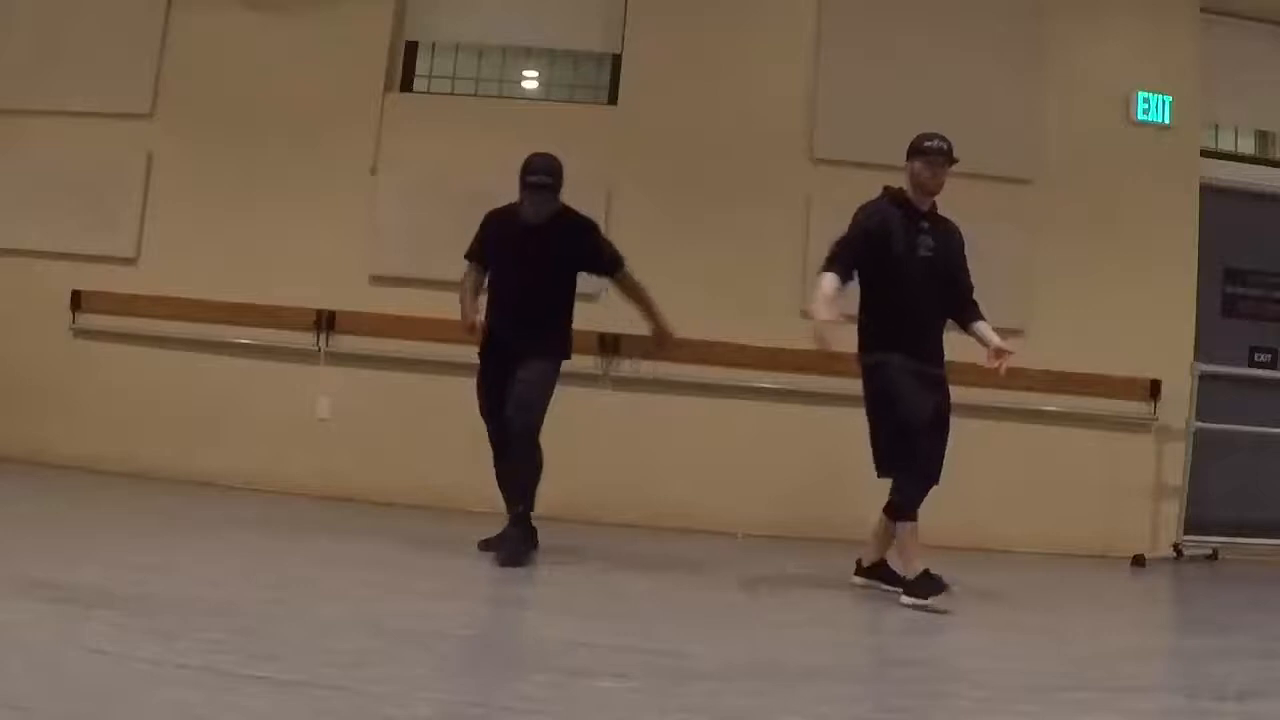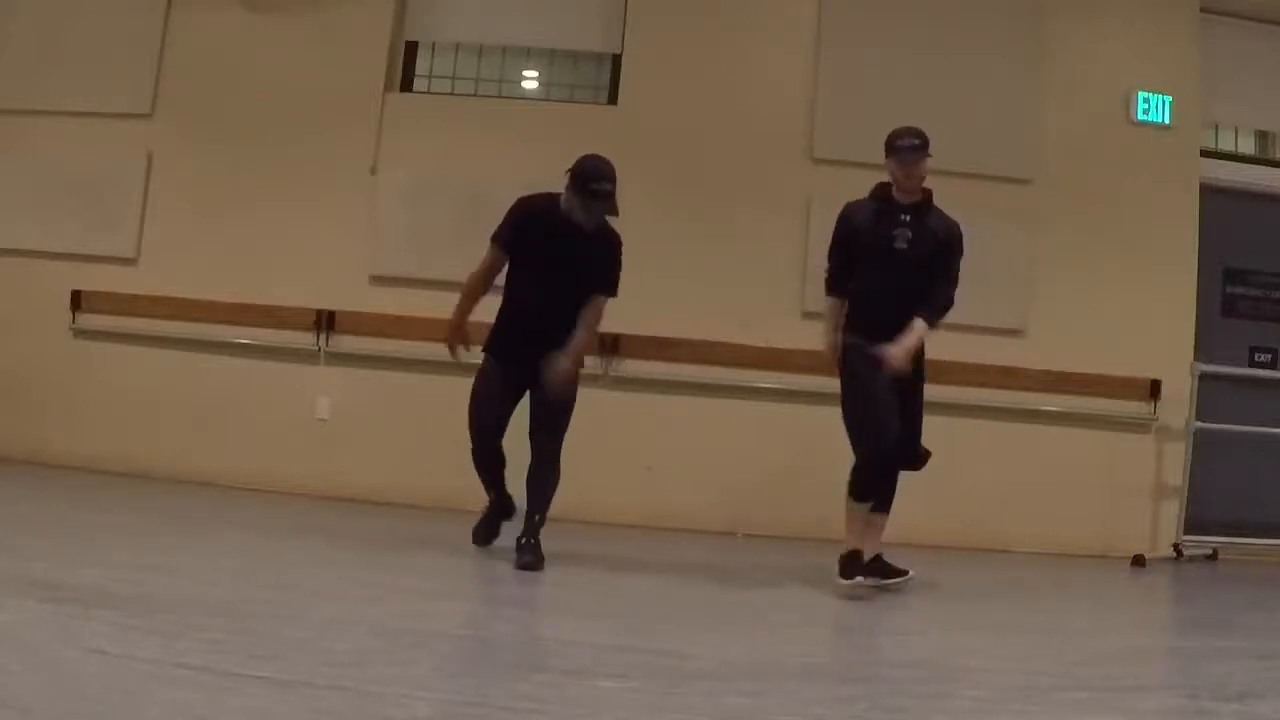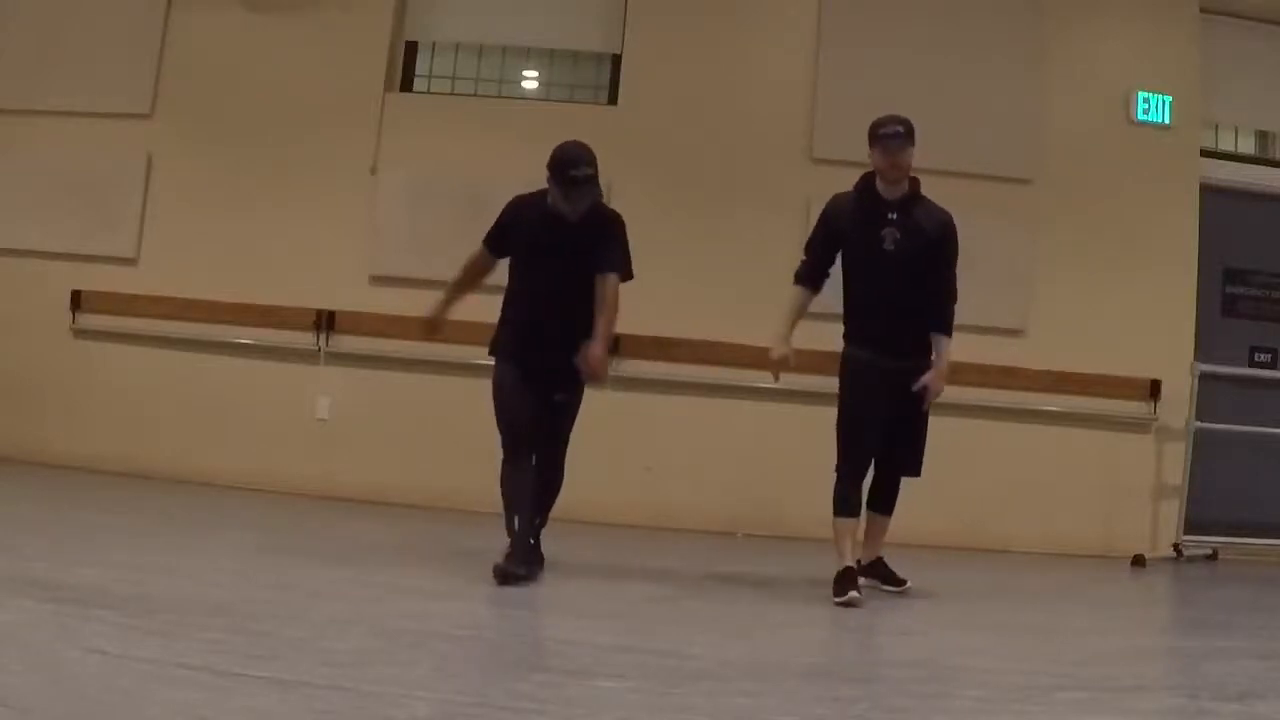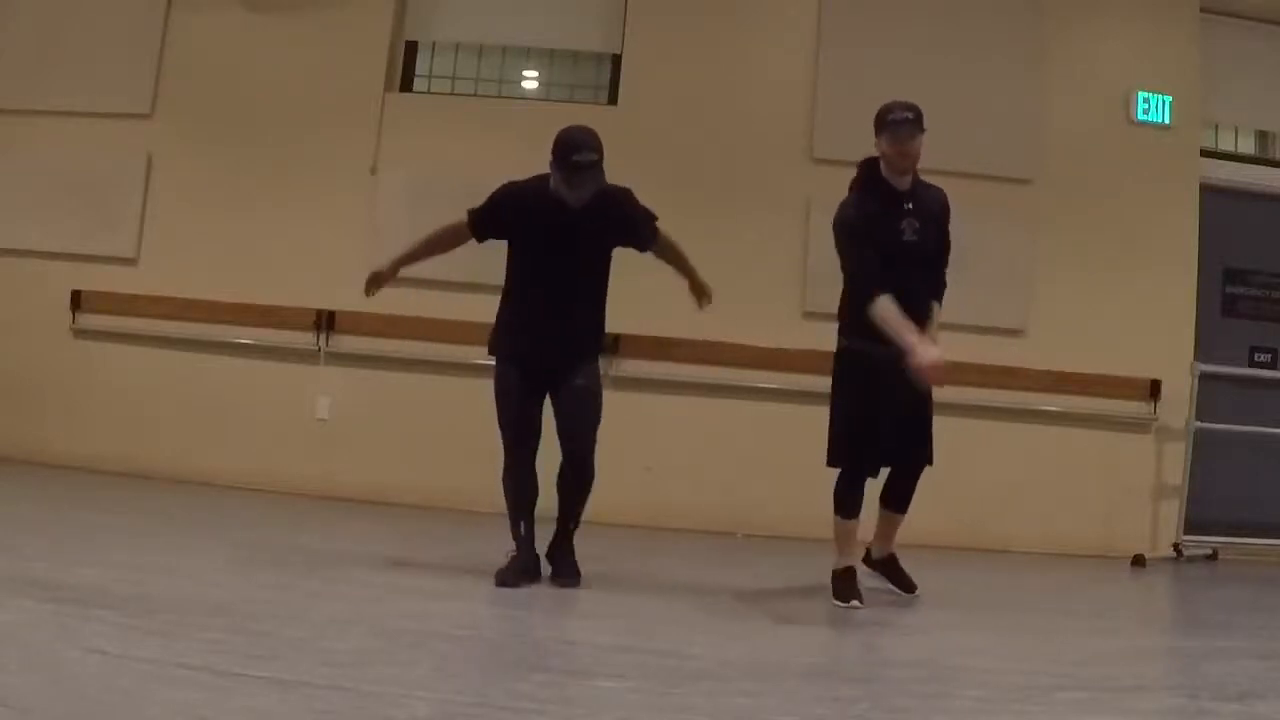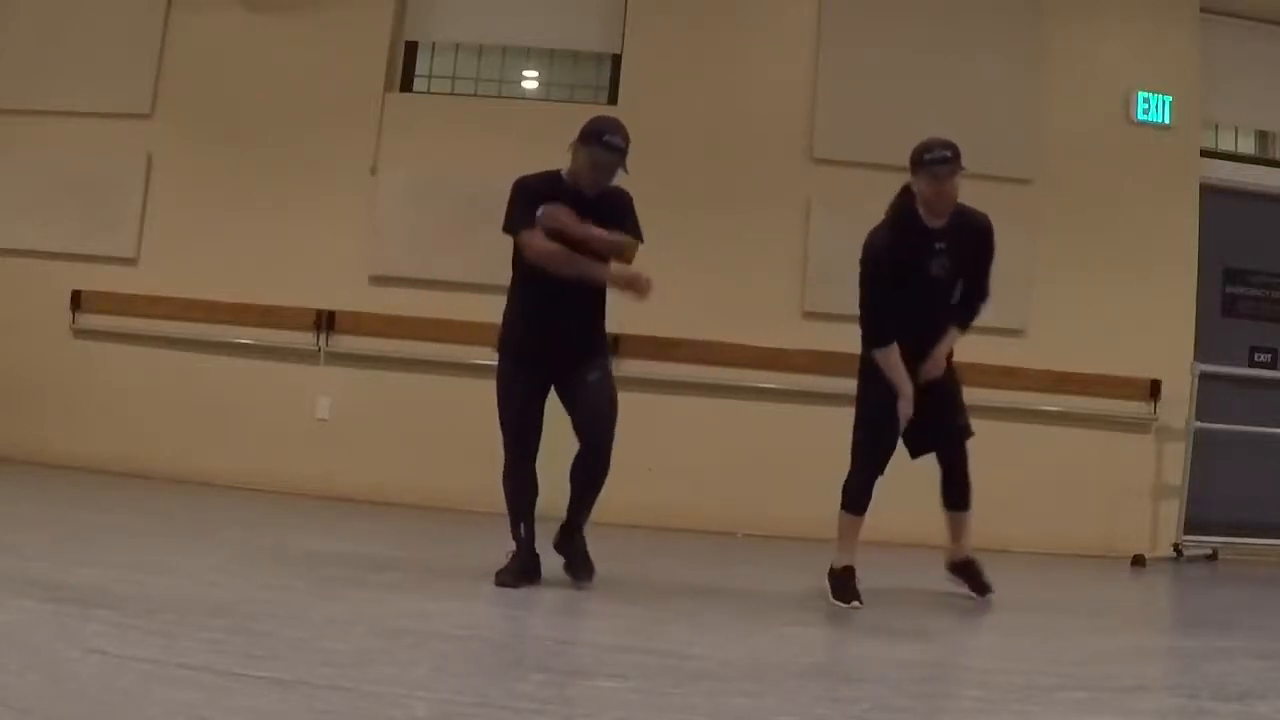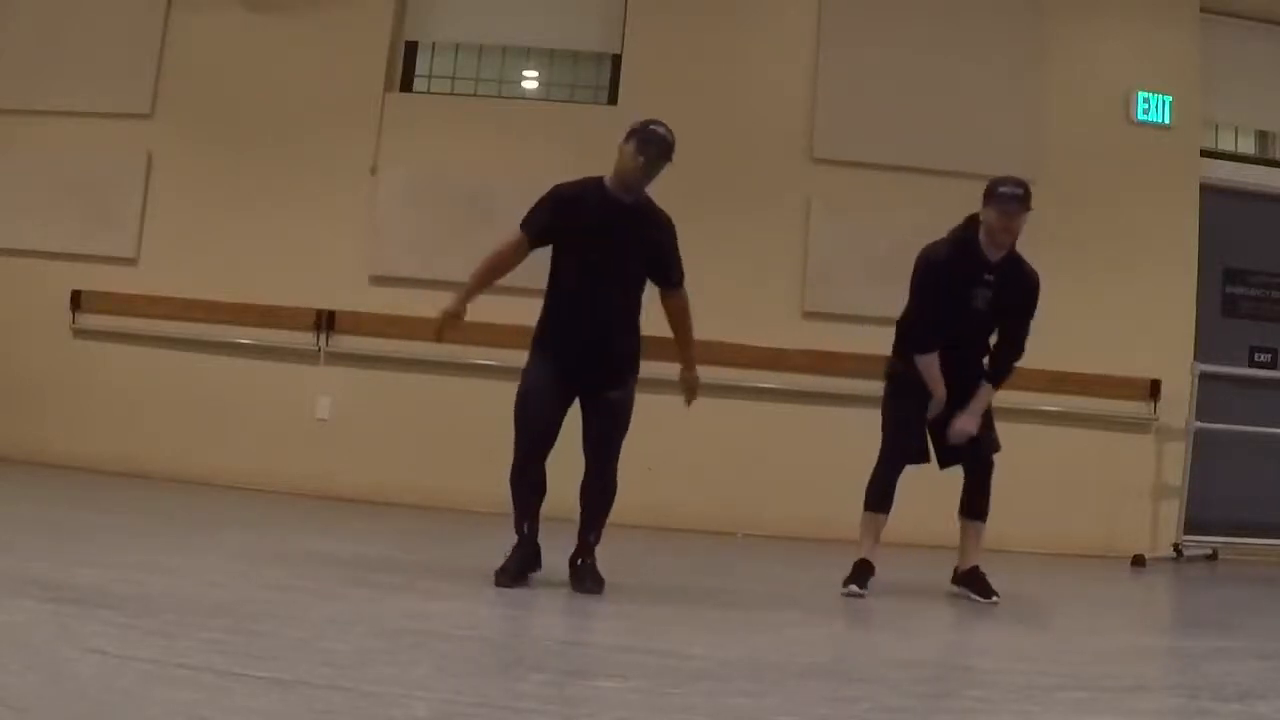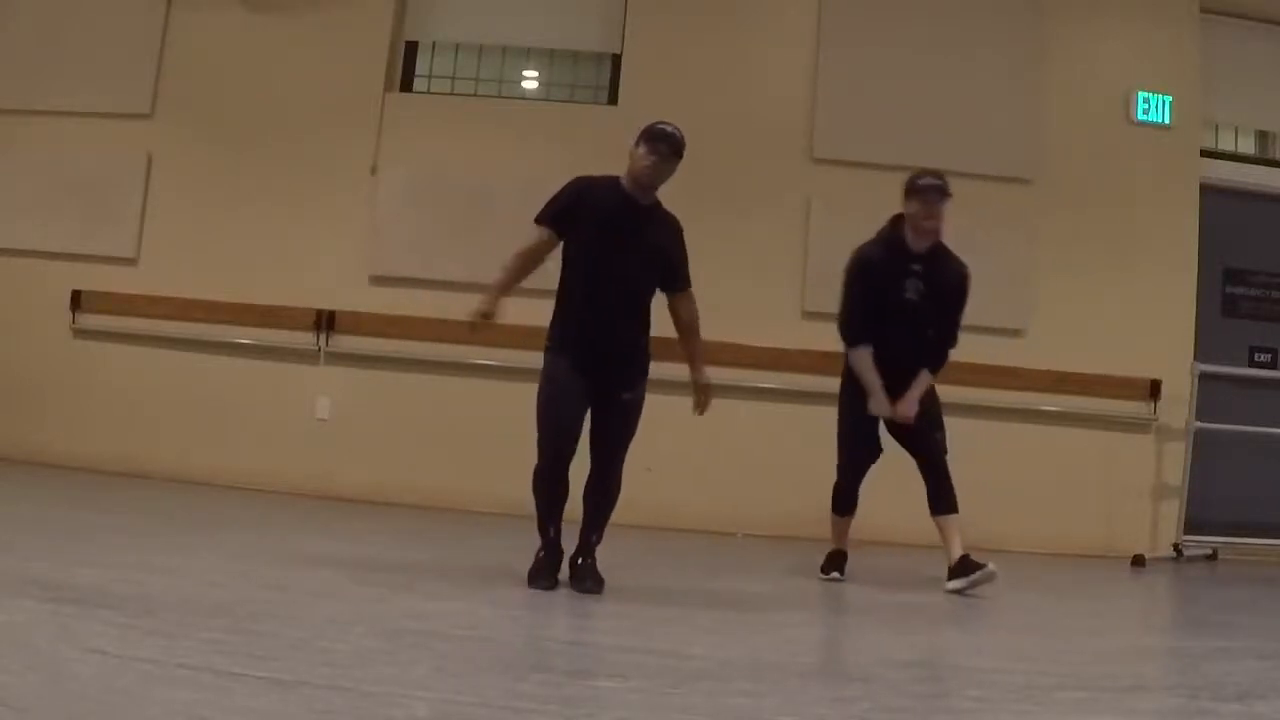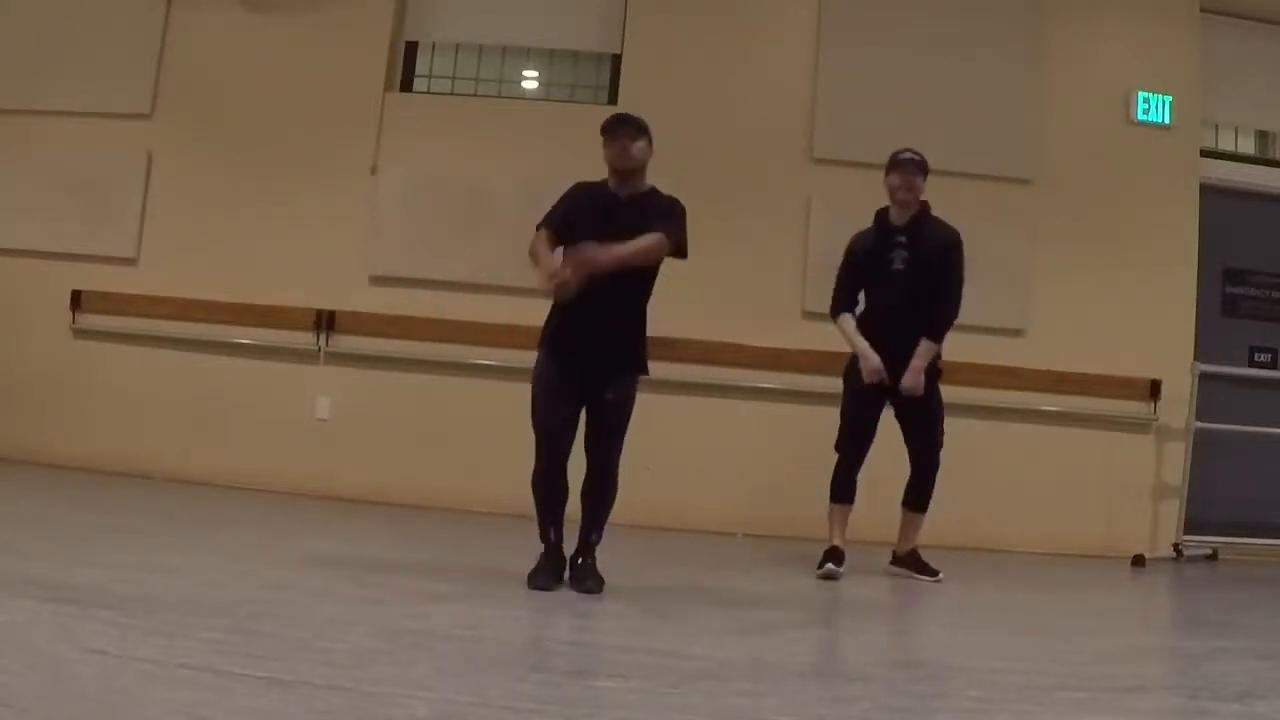
dt=0.5s
person 1, frame 1
left shoulder: (949, 235)
right shoulder: (877, 217)
left elbow: (960, 300)
right elbow: (838, 265)
left wrist: (990, 337)
right wrist: (821, 306)
left hip: (931, 364)
right hip: (887, 359)
left knee: (921, 467)
right knee: (909, 461)
left ankle: (872, 560)
right ankle: (913, 572)
person 1, frame 2
left shoulder: (944, 229)
right shoulder: (857, 215)
left elbow: (942, 297)
right elbow: (837, 280)
left wrist: (908, 343)
right wrist: (834, 335)
left hip: (906, 354)
right hip: (861, 347)
left knee: (894, 454)
right knee: (877, 443)
left ankle: (869, 554)
right ankle: (853, 548)
person 1, frame 3
left shoulder: (936, 222)
right shoulder: (843, 210)
left elbow: (943, 300)
right elbow: (811, 273)
left wrist: (940, 365)
right wrist: (784, 335)
left hip: (911, 361)
right hip: (862, 355)
left knee: (893, 464)
right knee: (853, 460)
left ankle: (870, 557)
right ankle: (846, 567)
person 1, frame 4
left shoulder: (934, 202)
right shoulder: (857, 208)
right elbow: (867, 288)
left wrist: (923, 341)
right wrist: (914, 342)
left hip: (909, 351)
right hip: (863, 350)
left knee: (911, 458)
right knee: (858, 460)
left ankle: (881, 551)
right ankle: (843, 568)
person 1, frame 5
left shoulder: (976, 229)
right shoulder: (885, 241)
left elbow: (974, 294)
right elbow: (877, 325)
left wrist: (943, 348)
right wrist: (903, 389)
left hip: (934, 357)
right hip: (886, 361)
left knee: (955, 456)
right knee: (869, 460)
left ankle: (961, 555)
right ankle: (842, 566)
person 1, frame 6
left shoulder: (1023, 280)
right shoulder: (939, 258)
left elbow: (1009, 350)
right elbow: (919, 333)
left wrist: (974, 409)
right wrist: (938, 393)
left hip: (967, 377)
right hip: (913, 369)
left knee: (981, 463)
right knee: (893, 457)
left ankle: (967, 568)
right ankle: (865, 561)
person 1, frame 7
left shoulder: (952, 272)
right shoulder: (870, 257)
left elbow: (943, 342)
right elbow: (851, 330)
left wrist: (912, 395)
right wrist: (874, 392)
left hip: (916, 378)
right hip: (863, 377)
left knee: (936, 462)
right knee: (853, 463)
left ankle: (958, 561)
right ankle: (837, 551)
person 1, frame 8
left shoulder: (943, 240)
right shoulder: (865, 242)
left elbow: (945, 311)
right elbow: (841, 306)
left wrist: (917, 366)
right wrist: (865, 352)
left hip: (918, 366)
right hip: (868, 363)
left knee: (927, 458)
right knee: (851, 452)
left ankle: (905, 551)
right ankle: (836, 548)
person 2, frame 1
left shoulder: (577, 230)
right shoulder: (497, 223)
left elbow: (620, 274)
right elbow: (474, 272)
left wrist: (654, 318)
right wrist: (469, 307)
left hip: (542, 350)
right hip: (496, 347)
left knee: (522, 428)
right knee: (500, 436)
left ankle: (520, 526)
right ankle: (518, 524)
person 2, frame 2
left shoulder: (607, 241)
right shoulder: (531, 211)
left elbow: (595, 307)
right elbow: (493, 263)
left wrist: (570, 358)
right wrist: (460, 314)
left hip: (559, 357)
right hip: (507, 346)
left knee: (547, 448)
right knee: (483, 433)
left ankle: (531, 535)
right ankle: (498, 502)
person 2, frame 3
left shoulder: (608, 224)
right shoulder: (524, 211)
left elbow: (609, 285)
right elbow: (486, 258)
left wrist: (599, 344)
right wrist: (446, 302)
left hip: (567, 360)
right hip: (514, 353)
left knee: (551, 454)
right knee: (517, 448)
left ankle: (532, 538)
right ankle: (520, 544)
person 2, frame 4
left shoulder: (617, 204)
right shoulder: (518, 198)
left elbow: (658, 241)
right elbow: (459, 231)
left wrist: (693, 279)
right wrist: (395, 266)
left hip: (578, 355)
right hip: (517, 349)
left knee: (580, 452)
right knee: (519, 452)
left ankle: (563, 546)
right ankle: (525, 551)
person 2, frame 5
left shoulder: (618, 204)
right shoulder: (531, 190)
left elbow: (628, 249)
right elbow: (536, 249)
left wrist: (578, 229)
right wrist: (607, 273)
left hip: (585, 348)
right hip: (523, 345)
left knee: (598, 441)
right knee: (519, 451)
left ankle: (572, 533)
right ankle: (524, 550)
person 2, frame 6
left shoulder: (657, 226)
right shoulder: (571, 198)
left elbow: (673, 292)
right elbow: (517, 247)
left wrist: (688, 361)
right wrist: (464, 296)
left hip: (616, 364)
right hip: (554, 352)
left knee: (602, 464)
right knee: (528, 451)
left ankle: (585, 556)
right ankle: (525, 546)
person 2, frame 7
left shoulder: (667, 228)
right shoulder: (585, 194)
left elbow: (681, 299)
right elbow: (541, 244)
left wrist: (697, 368)
right wrist: (495, 292)
left hip: (628, 362)
right hip: (570, 351)
left knee: (609, 465)
right knee: (554, 453)
left ankle: (586, 556)
right ankle: (548, 549)
person 2, frame 8
left shoulder: (665, 209)
right shoulder: (580, 197)
left elbow: (654, 247)
right elbow: (540, 241)
left wrist: (607, 257)
right wrist: (551, 266)
left hip: (619, 357)
right hip: (560, 348)
left knee: (603, 461)
right knee: (550, 455)
left ankle: (586, 557)
right ankle: (552, 552)
